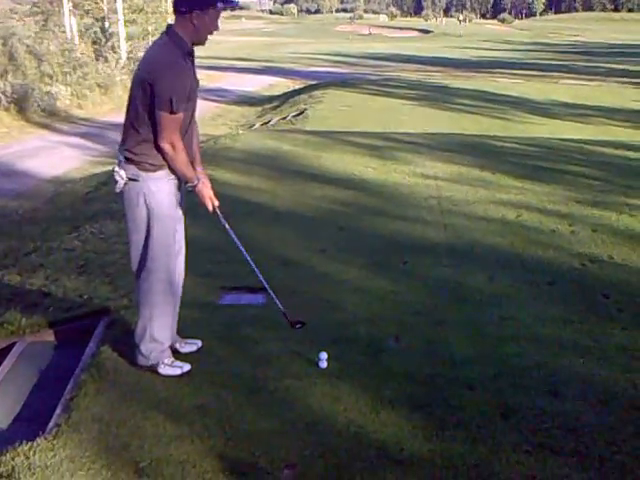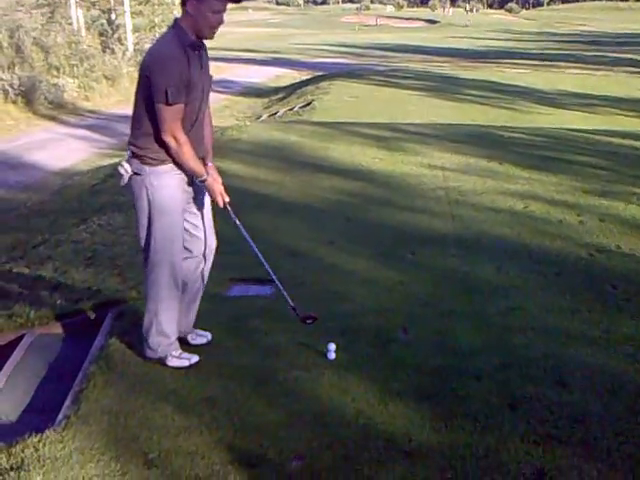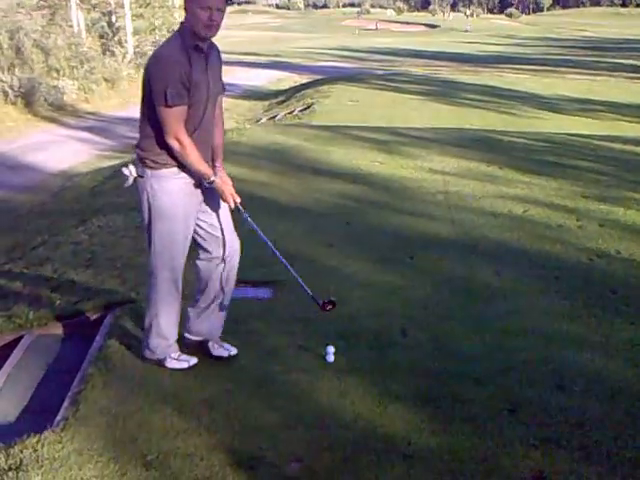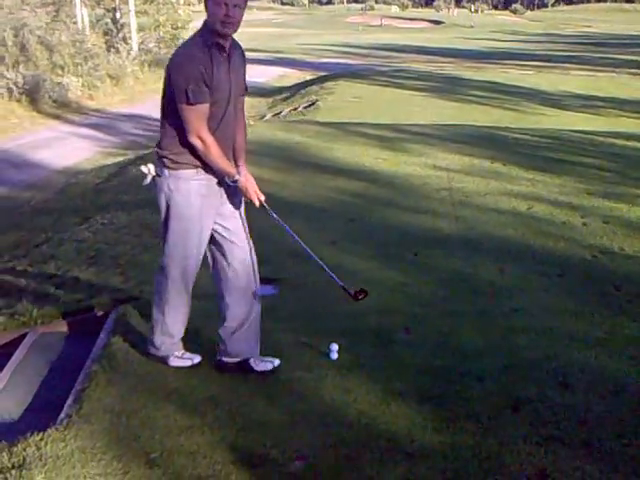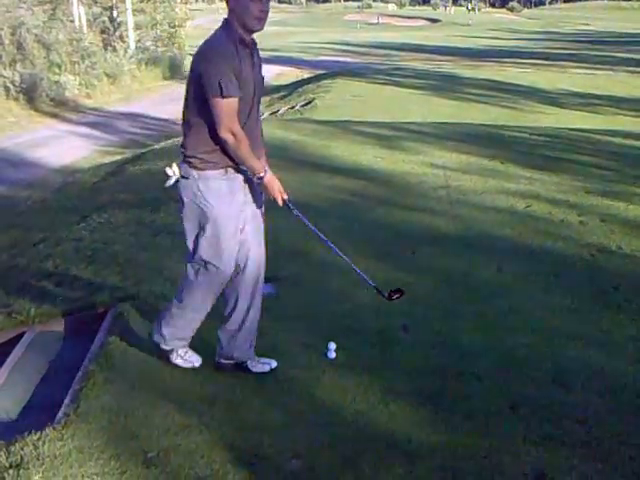
dt=0.2s
person 1, frame 1
left shoulder: (178, 52)
right shoulder: (169, 64)
left elbow: (187, 121)
right elbow: (168, 142)
left wrist: (199, 170)
right wrist: (196, 182)
left hip: (166, 173)
right hip: (150, 176)
left knee: (170, 261)
right knee: (159, 267)
left ankle: (166, 334)
right ankle: (153, 350)
person 1, frame 2
left shoulder: (198, 50)
right shoulder: (166, 57)
right elbow: (172, 135)
left wrist: (210, 165)
right wrist: (206, 177)
left hip: (189, 168)
right hip: (160, 172)
left knee: (201, 248)
right knee: (166, 262)
left ankle: (180, 323)
right ankle: (161, 343)
person 1, frame 3
left shoulder: (212, 54)
right shoulder: (168, 60)
right elbow: (175, 137)
left wrist: (219, 167)
right wrist: (213, 178)
left hip: (199, 173)
right hip: (166, 178)
left knee: (225, 250)
right knee: (167, 266)
left ankle: (202, 330)
right ankle: (160, 345)
person 1, frame 4
left shoulder: (236, 53)
right shoulder: (189, 58)
right elbow: (198, 136)
left wrist: (241, 168)
right wrist: (238, 176)
left hip: (219, 177)
right hip: (187, 178)
left knee: (240, 262)
right knee: (181, 266)
left ankle: (237, 351)
right ankle: (165, 344)
person 1, frame 5
left shoulder: (249, 49)
right shoulder: (217, 53)
right elbow: (228, 131)
left wrist: (262, 166)
right wrist: (264, 175)
left hip: (238, 175)
right hip: (209, 176)
left knee: (251, 265)
right knee: (215, 266)
left ankle: (235, 351)
right ankle: (172, 336)
